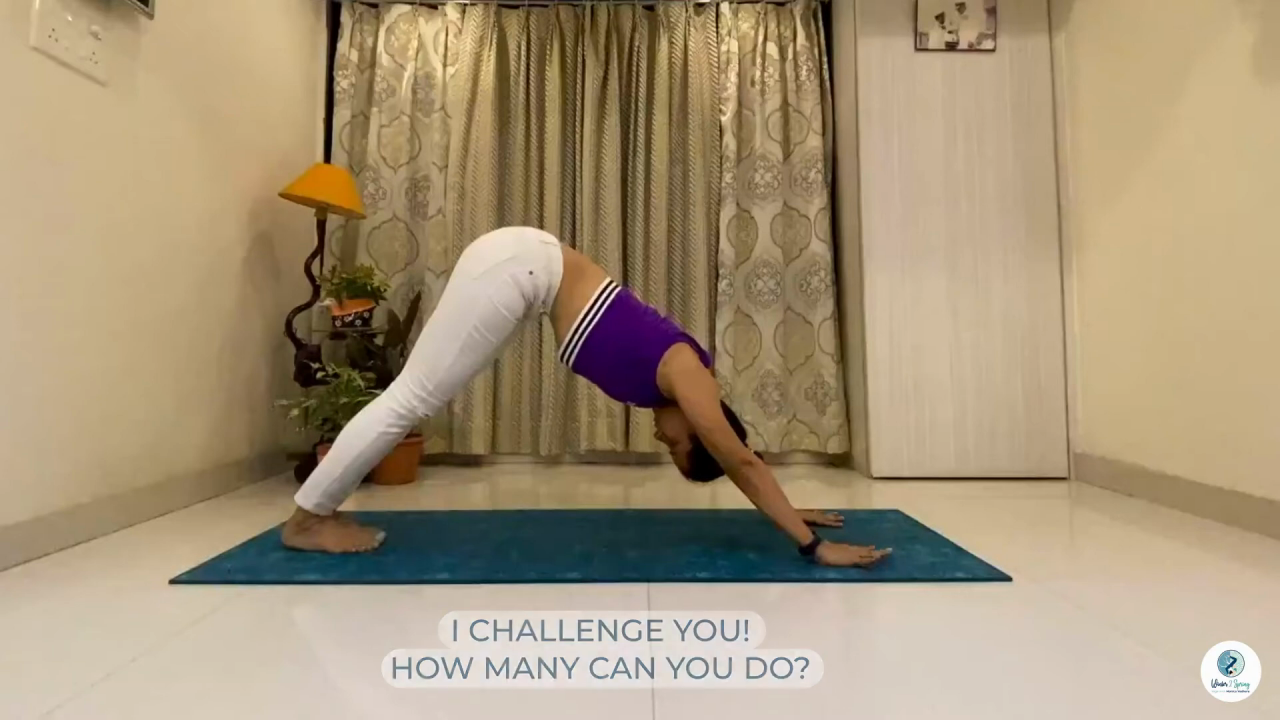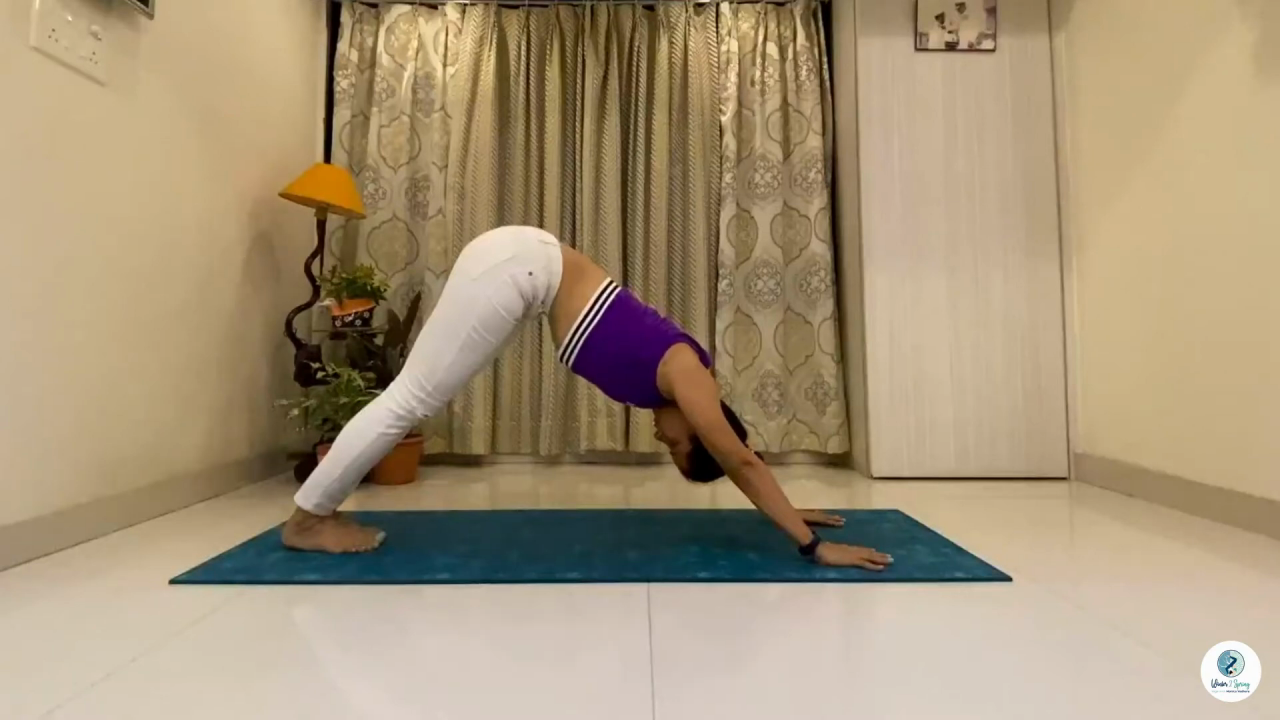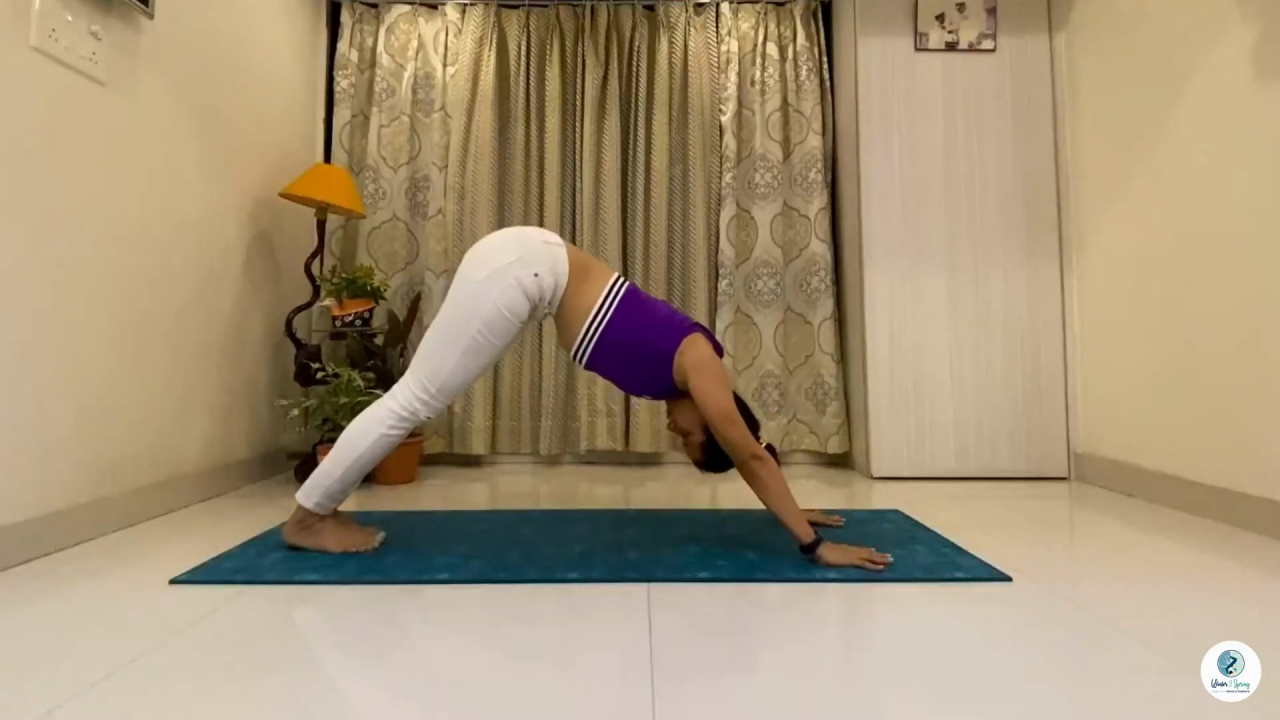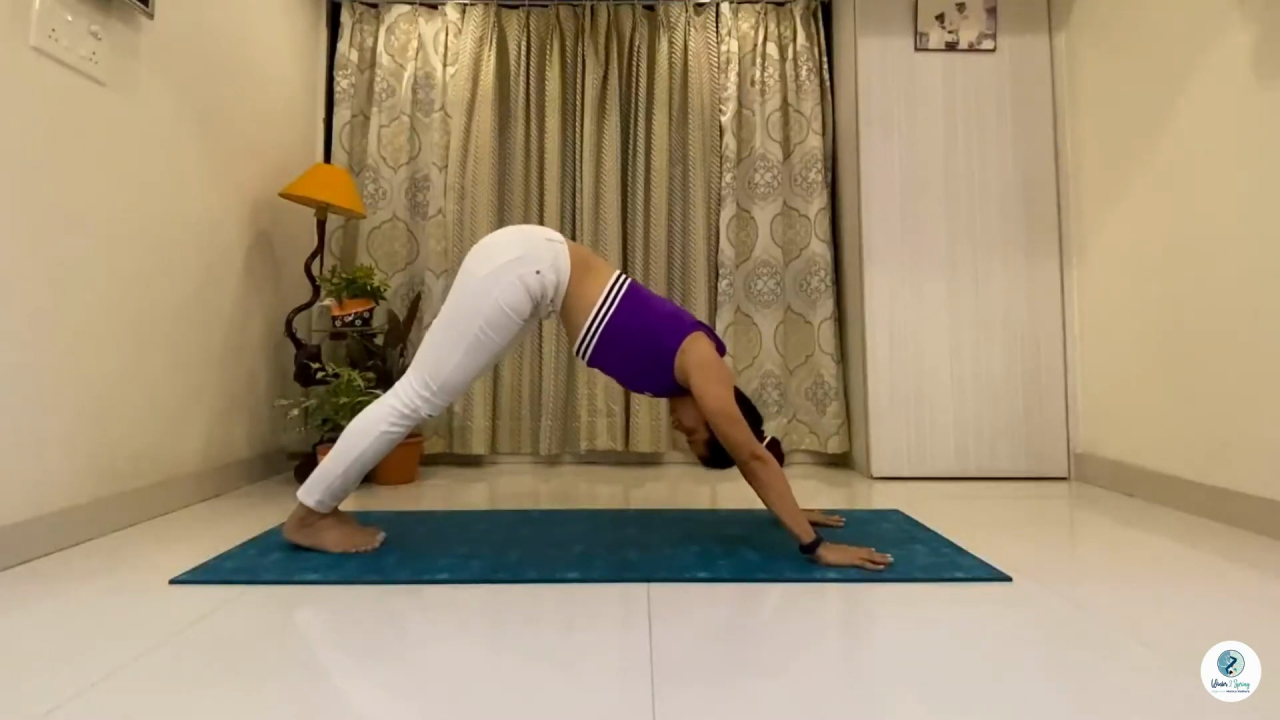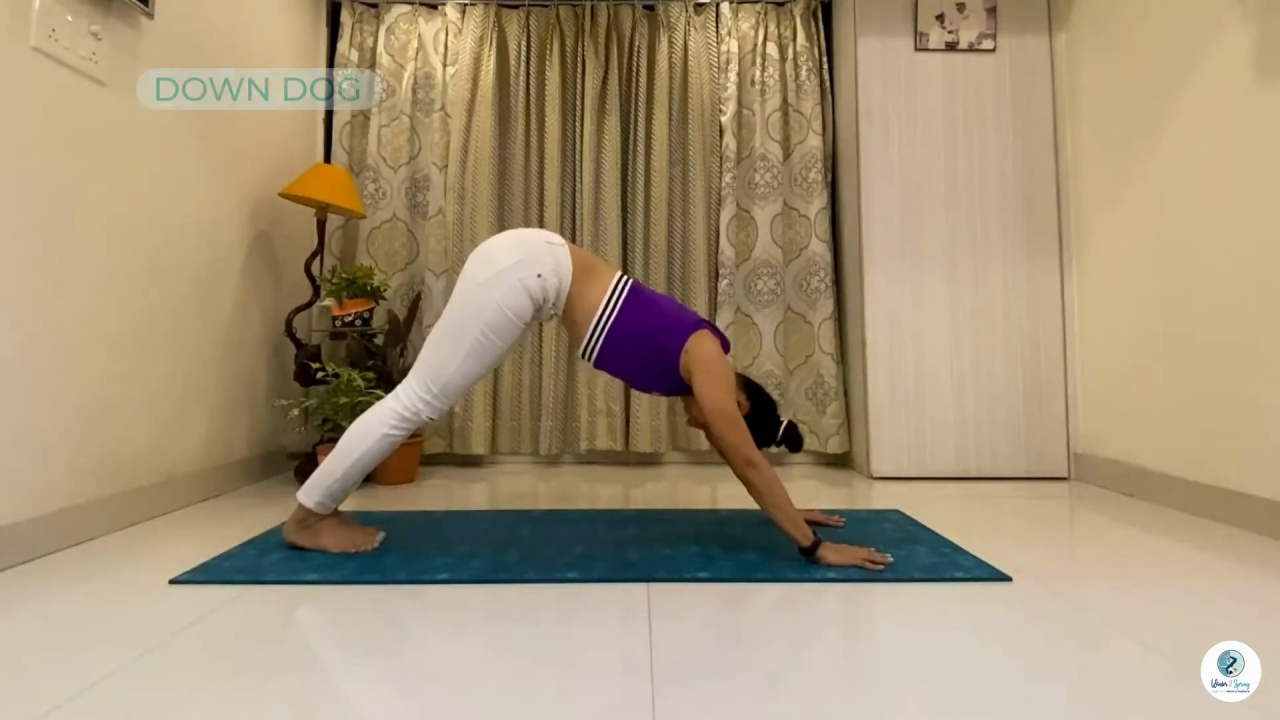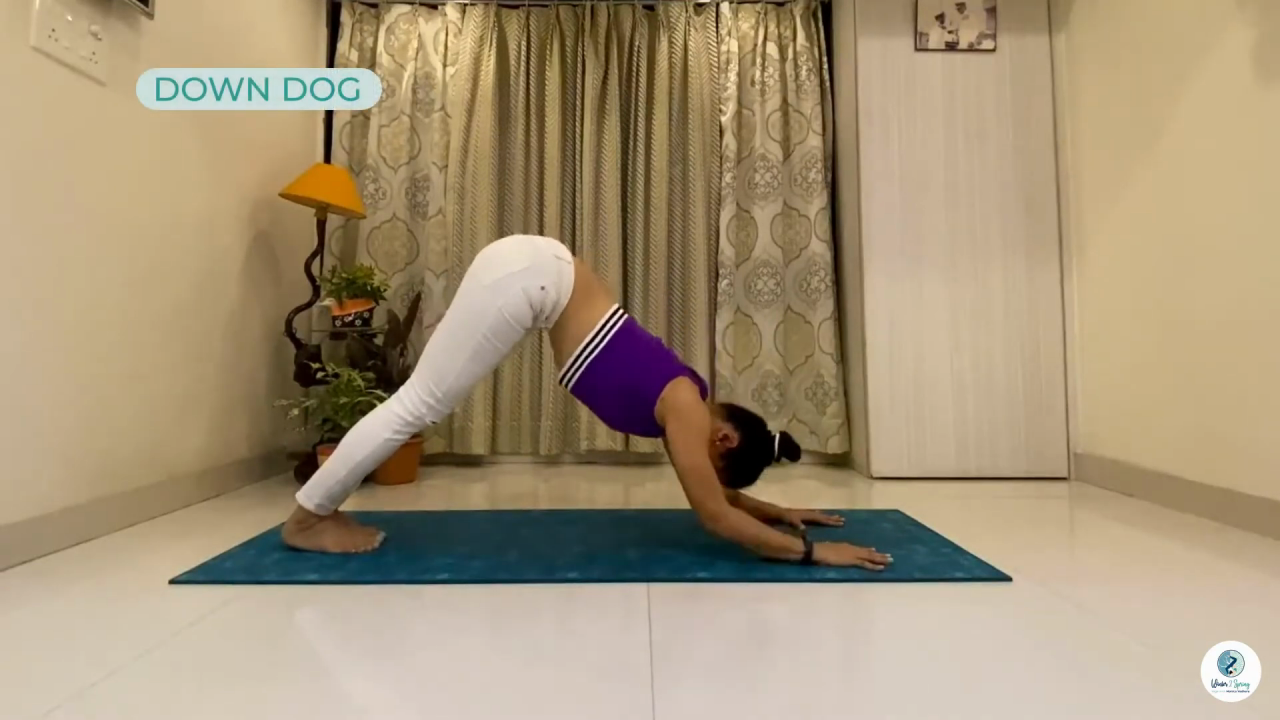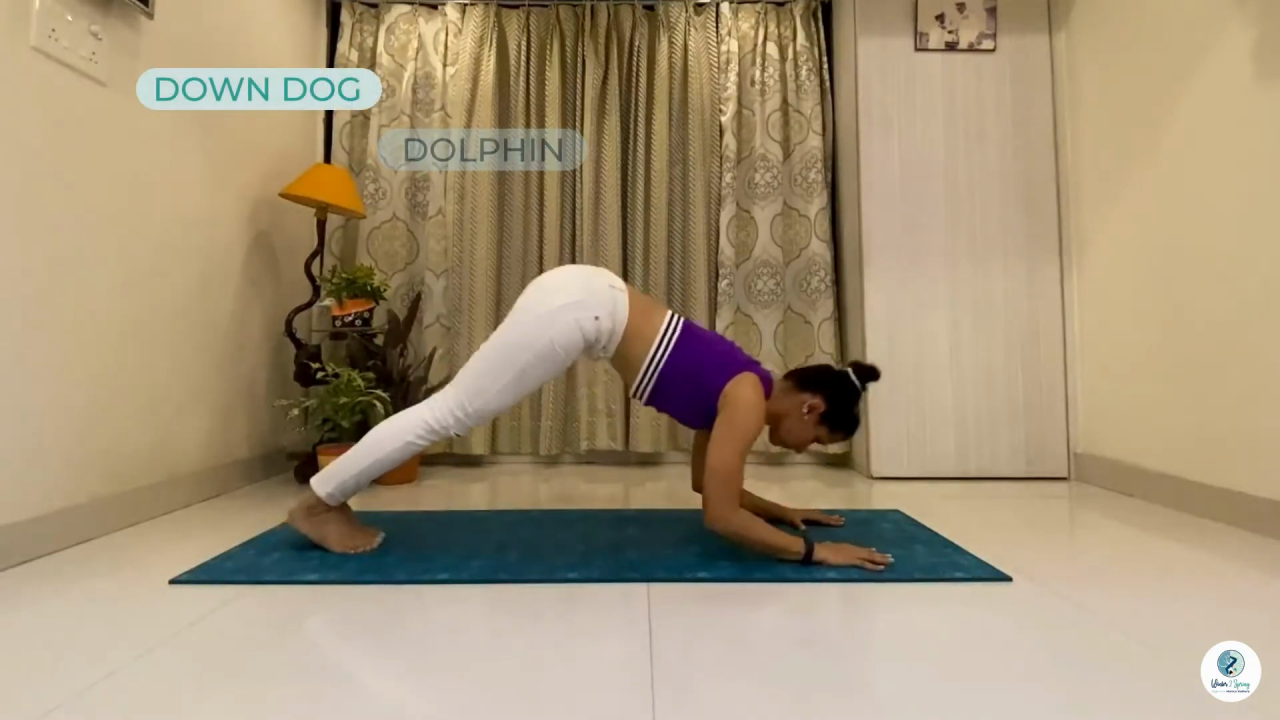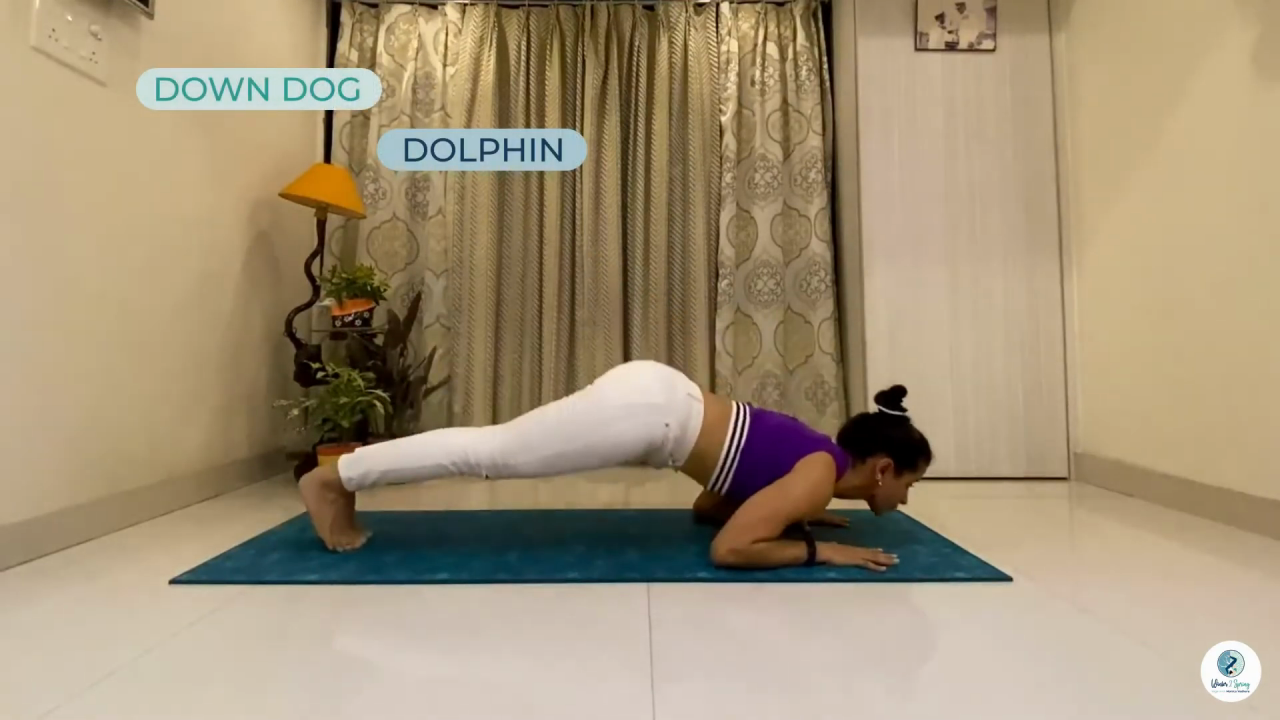
dt=0.5s
person 1, frame 1
left shoulder: (682, 372)
right shoulder: (684, 374)
left elbow: (739, 461)
right elbow: (742, 460)
left wrist: (790, 514)
right wrist: (813, 545)
left hip: (524, 262)
right hip: (520, 265)
left knee: (414, 399)
right knee: (414, 399)
left ankle: (322, 507)
right ankle: (307, 518)
person 1, frame 2
left shoulder: (679, 373)
right shoulder: (682, 376)
left elbow: (739, 460)
right elbow: (741, 460)
left wrist: (786, 512)
right wrist: (812, 544)
left hip: (525, 262)
right hip: (518, 266)
left knee: (412, 399)
right knee: (411, 399)
left ankle: (320, 507)
right ankle: (306, 518)
person 1, frame 3
left shoulder: (690, 366)
right shoulder: (698, 367)
left elbow: (748, 457)
right elbow: (751, 455)
left wrist: (791, 512)
right wrist: (814, 544)
left hip: (528, 263)
right hip: (524, 267)
left knee: (415, 399)
right knee: (417, 400)
left ankle: (322, 505)
right ankle: (308, 516)
person 1, frame 4
left shoulder: (693, 364)
right shoulder: (700, 365)
left elbow: (750, 456)
right elbow: (752, 456)
left wrist: (791, 512)
right wrist: (814, 544)
left hip: (532, 262)
right hip: (527, 264)
left knee: (419, 397)
right knee: (419, 397)
left ankle: (324, 504)
right ankle: (308, 515)
person 1, frame 5
left shoulder: (698, 362)
right shoulder: (707, 365)
left elbow: (747, 460)
right elbow: (747, 460)
left wrist: (790, 512)
right wrist: (814, 545)
left hip: (531, 263)
right hip: (527, 268)
left knee: (419, 399)
right knee: (420, 400)
left ankle: (323, 506)
right ankle: (309, 515)
person 1, frame 6
left shoulder: (682, 404)
right shoulder: (684, 410)
left elbow: (714, 491)
right elbow: (716, 517)
left wrist: (776, 510)
right wrist: (812, 551)
left hip: (537, 268)
right hip: (527, 275)
left knee: (421, 404)
right knee: (421, 404)
left ankle: (322, 506)
right ankle: (308, 516)
person 1, frame 7
left shoulder: (736, 392)
right shoulder: (748, 400)
left elbow: (710, 487)
right elbow: (721, 517)
left wrist: (780, 512)
right wrist: (812, 550)
left hip: (585, 296)
right hip: (582, 306)
left knee: (451, 410)
right knee: (453, 412)
left ankle: (332, 500)
right ankle: (319, 502)
person 1, frame 8
left shoulder: (812, 453)
right shoulder: (822, 478)
left elbow: (710, 506)
right elbow: (729, 549)
left wrist: (795, 517)
right wrist: (816, 548)
left hip: (652, 393)
right hip: (647, 407)
left knee: (489, 448)
right knee: (489, 452)
left ankle: (343, 476)
right ankle: (335, 477)
